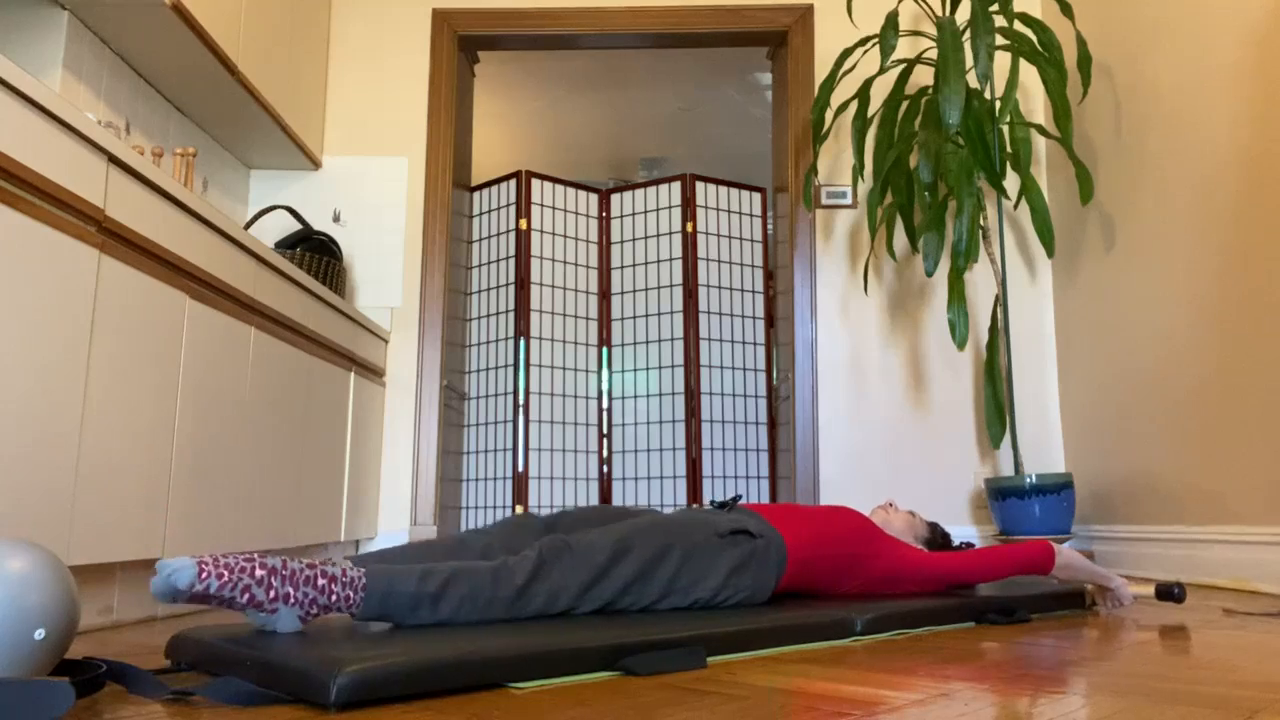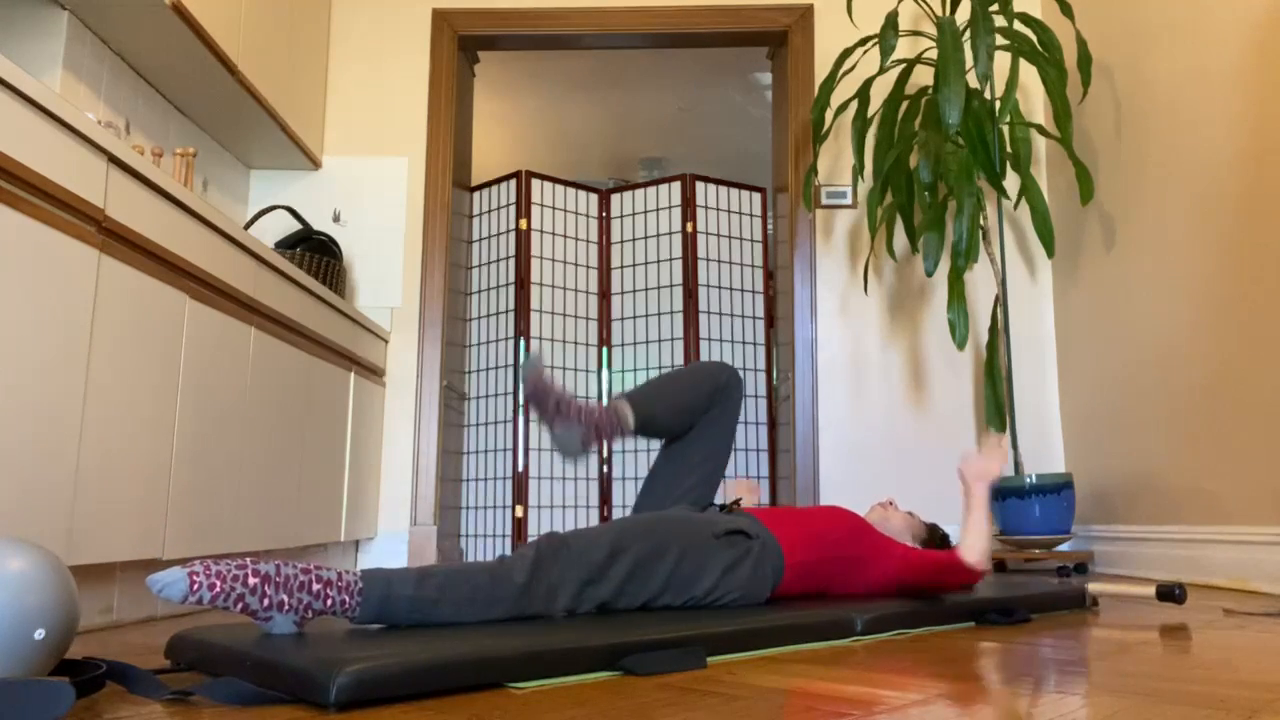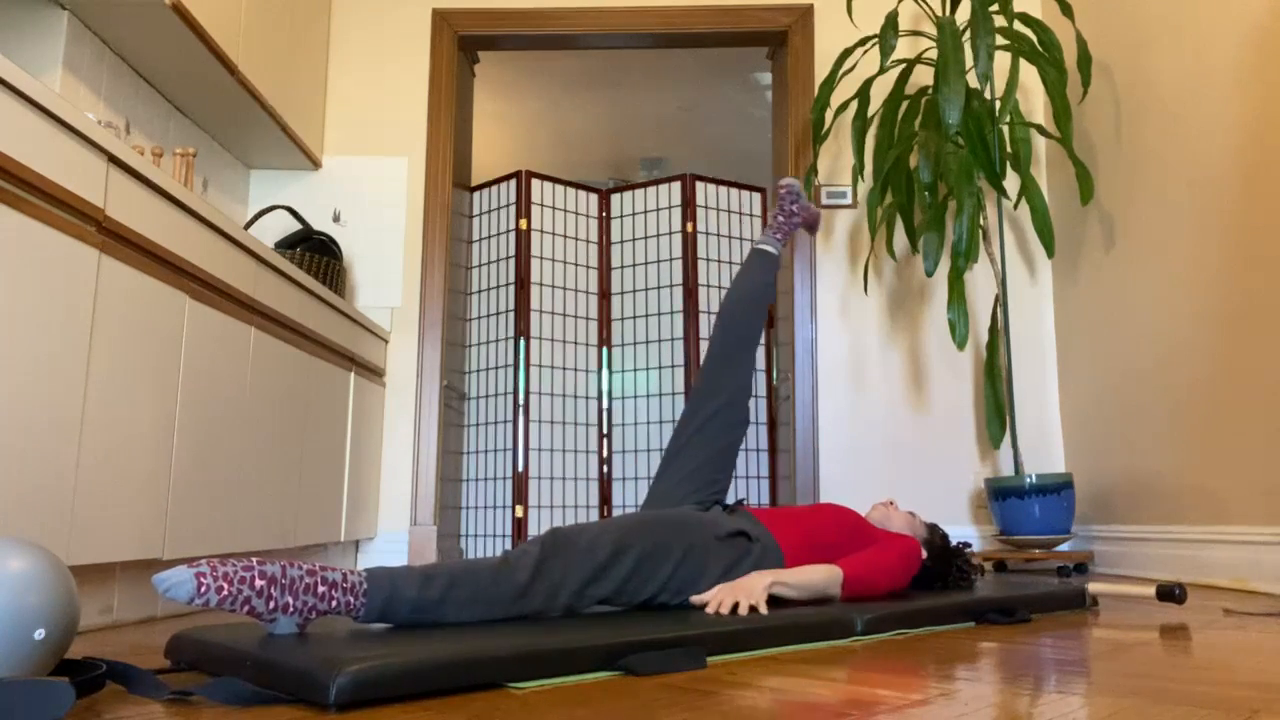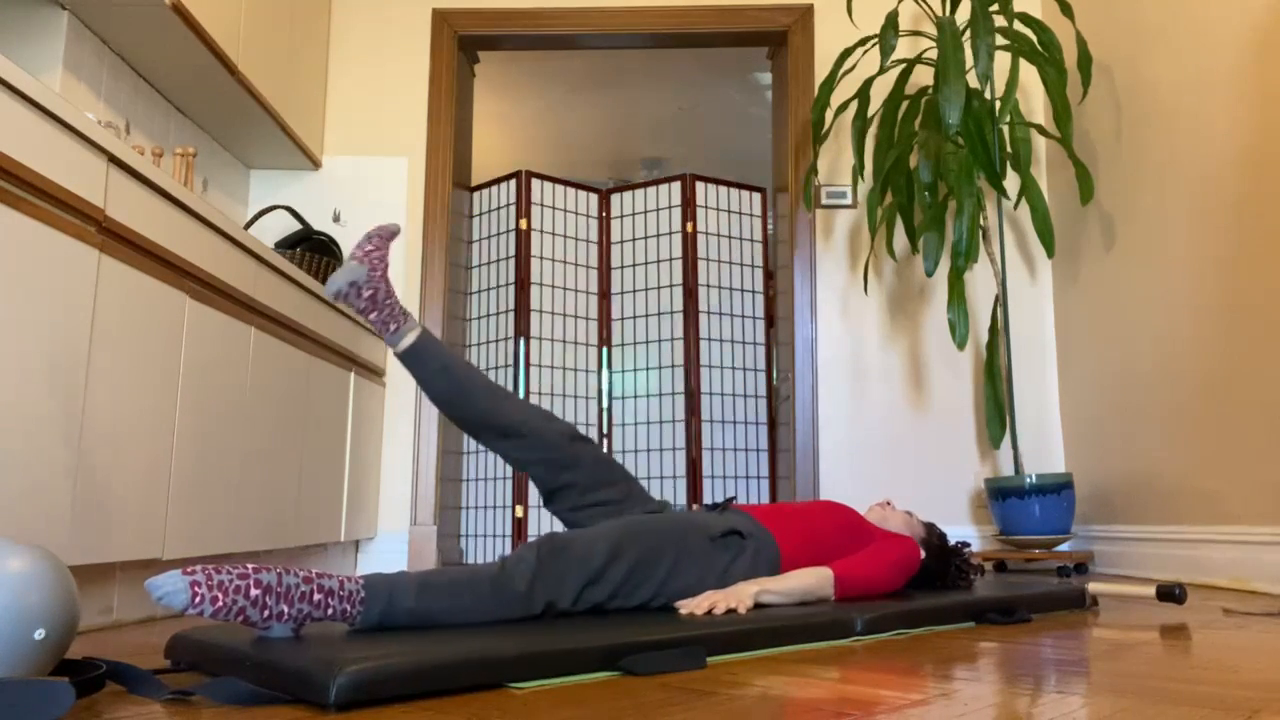
dt=1s
person 1, frame 1
left shoulder: (908, 562)
right shoulder: (855, 536)
left elbow: (1002, 558)
left wrist: (1084, 566)
left hip: (734, 557)
right hip: (704, 532)
left knee: (517, 582)
right knee: (528, 539)
left ankle: (302, 586)
right ankle: (339, 575)
person 1, frame 2
left shoulder: (902, 557)
right shoulder: (848, 537)
left elbow: (971, 565)
left wrist: (979, 488)
left hip: (734, 562)
right hip: (697, 535)
left knee: (536, 586)
right knee: (713, 382)
left ankle: (318, 590)
right ankle: (594, 416)
person 1, frame 3
left shoulder: (896, 556)
right shoulder: (853, 531)
left elbow: (842, 580)
left wrist: (770, 579)
left hip: (724, 552)
right hip: (698, 526)
left knee: (541, 575)
right knee: (726, 373)
left ankle: (314, 590)
person 1, frame 4
left shoulder: (895, 556)
right shoulder: (850, 527)
left elbow: (841, 580)
left wrist: (759, 587)
left hip: (725, 556)
right hip: (701, 530)
left knee: (545, 576)
right knee: (556, 450)
left ankle: (310, 597)
right ankle: (389, 315)
